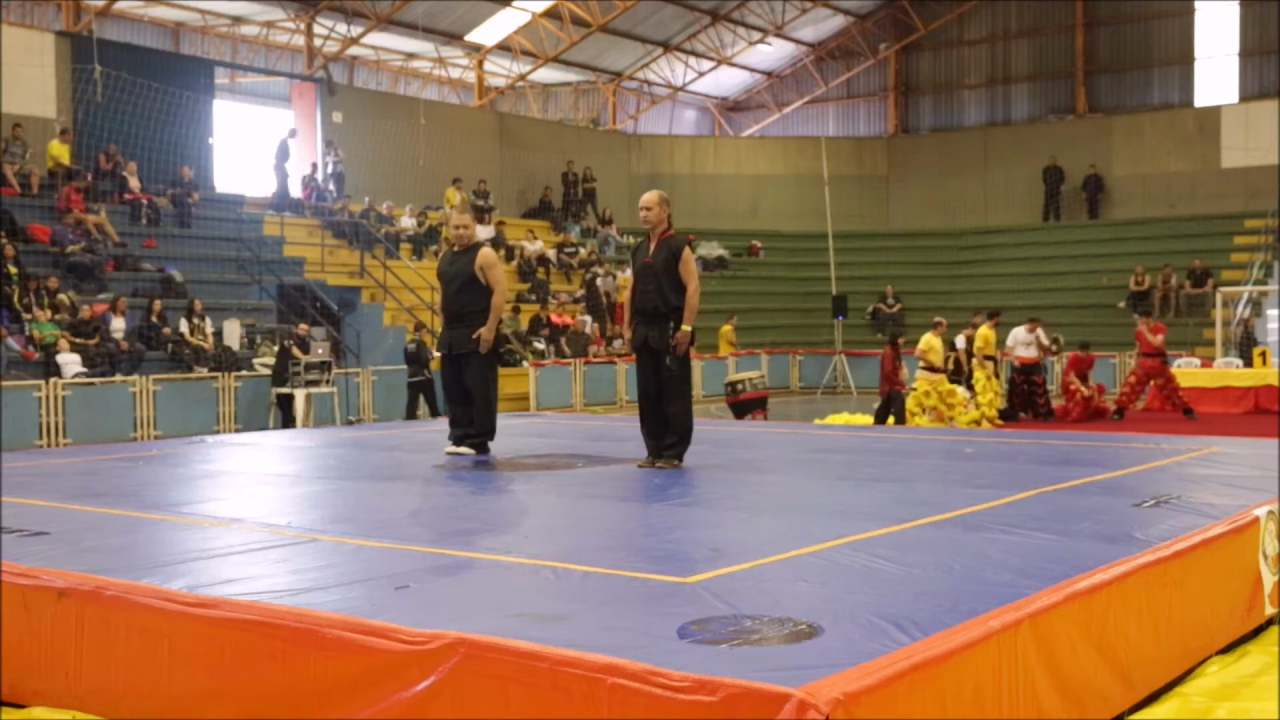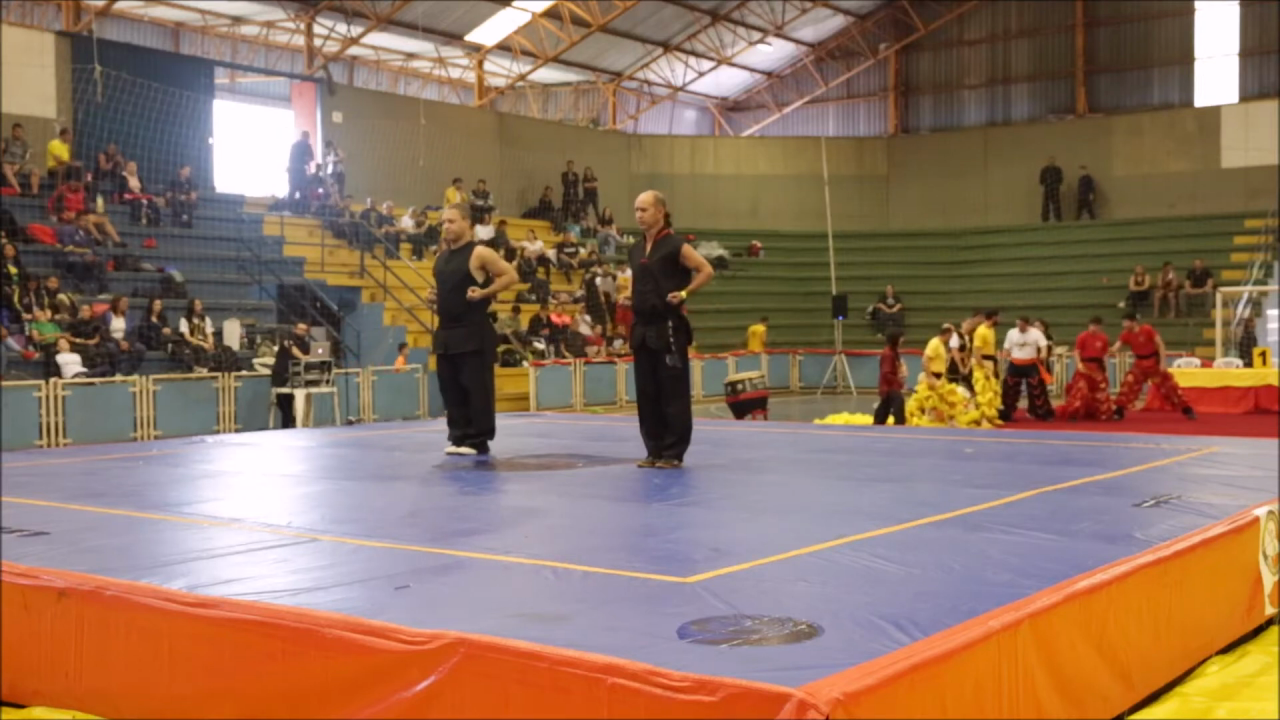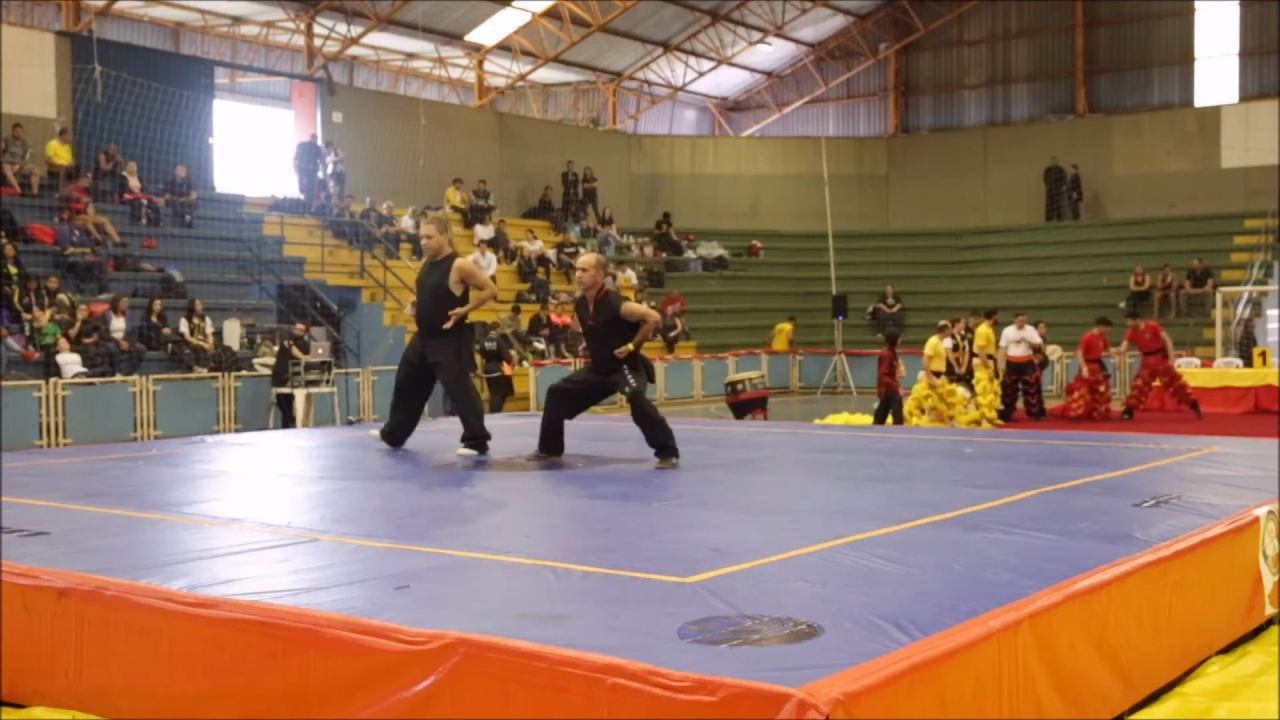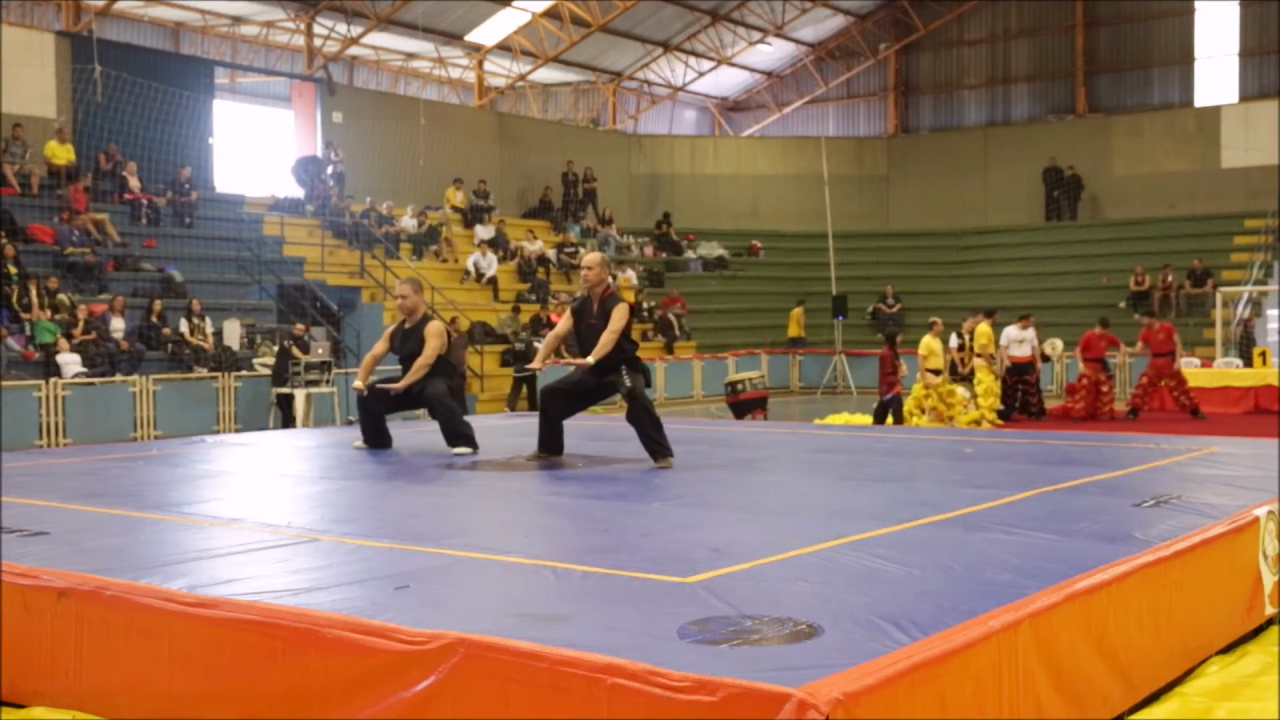
dt=1s
person 1, frame 1
left shoulder: (678, 247)
right shoulder: (638, 250)
left elbow: (693, 289)
left wrist: (686, 328)
right wrist: (627, 326)
left hip: (669, 328)
right hip: (644, 329)
left knee: (674, 393)
right knee: (648, 393)
left ankle: (673, 453)
right ankle: (655, 450)
person 1, frame 2
left shoulder: (675, 246)
right shoulder: (635, 250)
left elbow: (706, 271)
left wrist: (683, 293)
right wrist: (631, 298)
left hip: (668, 327)
right hip: (641, 327)
left knee: (673, 392)
right knee: (646, 392)
left ankle: (673, 452)
right ankle: (654, 450)
person 1, frame 3
left shoulder: (616, 304)
right shoulder: (580, 304)
left elbow: (654, 318)
left wrist: (632, 346)
right wrist: (588, 344)
left hip: (625, 367)
right hip: (597, 368)
left knee: (638, 401)
right knee: (557, 394)
left ankle: (667, 453)
right ankle: (550, 448)
person 1, frame 4
left shoulder: (618, 305)
right shoulder: (578, 307)
left elbow: (611, 334)
right elbow: (557, 333)
left wrist: (591, 359)
right wrist: (539, 359)
left hip: (622, 368)
right hip: (593, 371)
left knee: (636, 397)
right knee: (549, 394)
left ankle: (662, 454)
right ankle: (549, 448)
person 2, frame 1
left shoulder: (484, 254)
right shoulder: (445, 257)
left elbow: (500, 292)
left wrist: (490, 328)
right wrist: (445, 325)
left hip: (477, 333)
right hip: (451, 334)
left knee: (480, 389)
right knee: (453, 389)
left ankle: (479, 441)
right ankle: (459, 437)
person 2, frame 2
left shoulder: (479, 253)
right shoulder: (442, 256)
left elbow: (510, 275)
left wrist: (484, 293)
right wrist: (434, 297)
left hip: (473, 333)
right hip: (446, 332)
left knee: (477, 388)
right knee: (450, 389)
left ankle: (478, 441)
right ankle: (459, 437)
person 2, frame 3
left shoulder: (461, 266)
right shoulder: (428, 263)
left elbow: (489, 291)
left wrist: (463, 311)
right wrist: (417, 303)
left hip: (450, 341)
right hip: (423, 339)
left knee: (460, 390)
right knee: (406, 386)
left ankle: (477, 441)
right ankle: (392, 434)
person 2, frame 4
left shoulder: (434, 327)
right shoulder: (394, 330)
left elbow: (427, 360)
right elbow: (373, 355)
left wrist: (402, 384)
right wrist: (360, 380)
left hip: (439, 382)
right hip: (411, 384)
left knee: (436, 395)
right knee: (367, 395)
left ankle: (464, 442)
right ankle: (376, 440)
